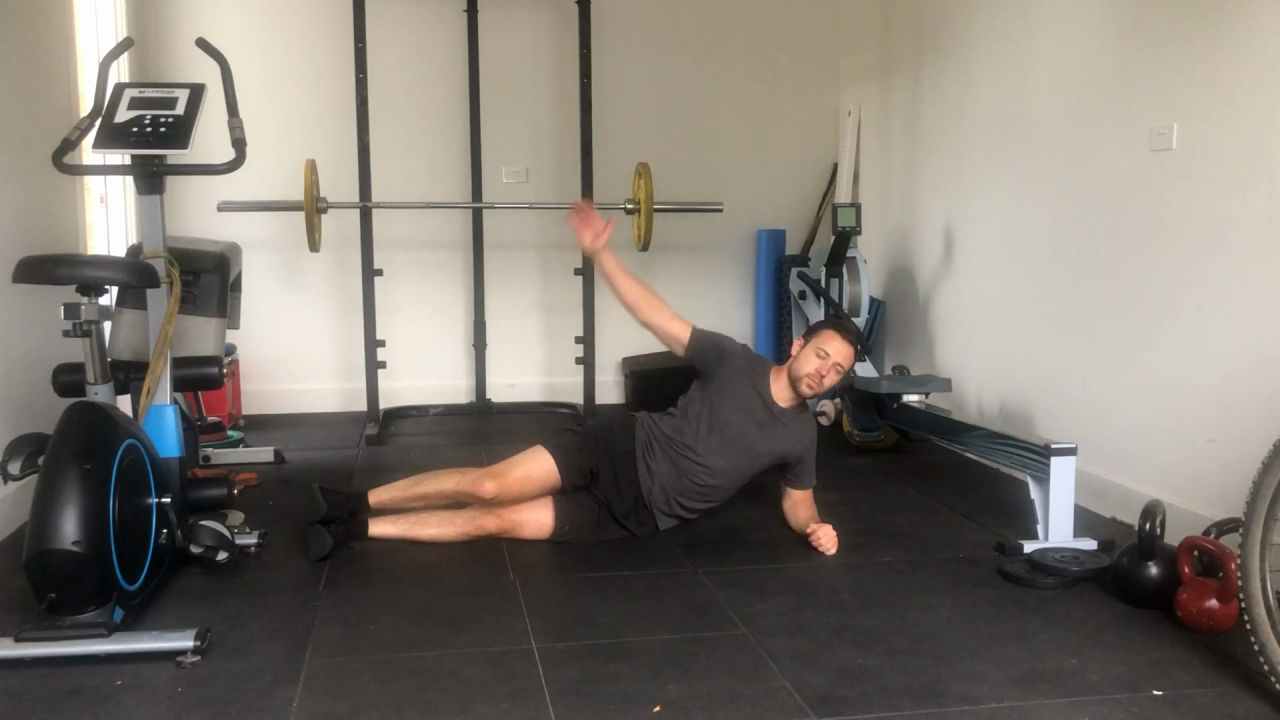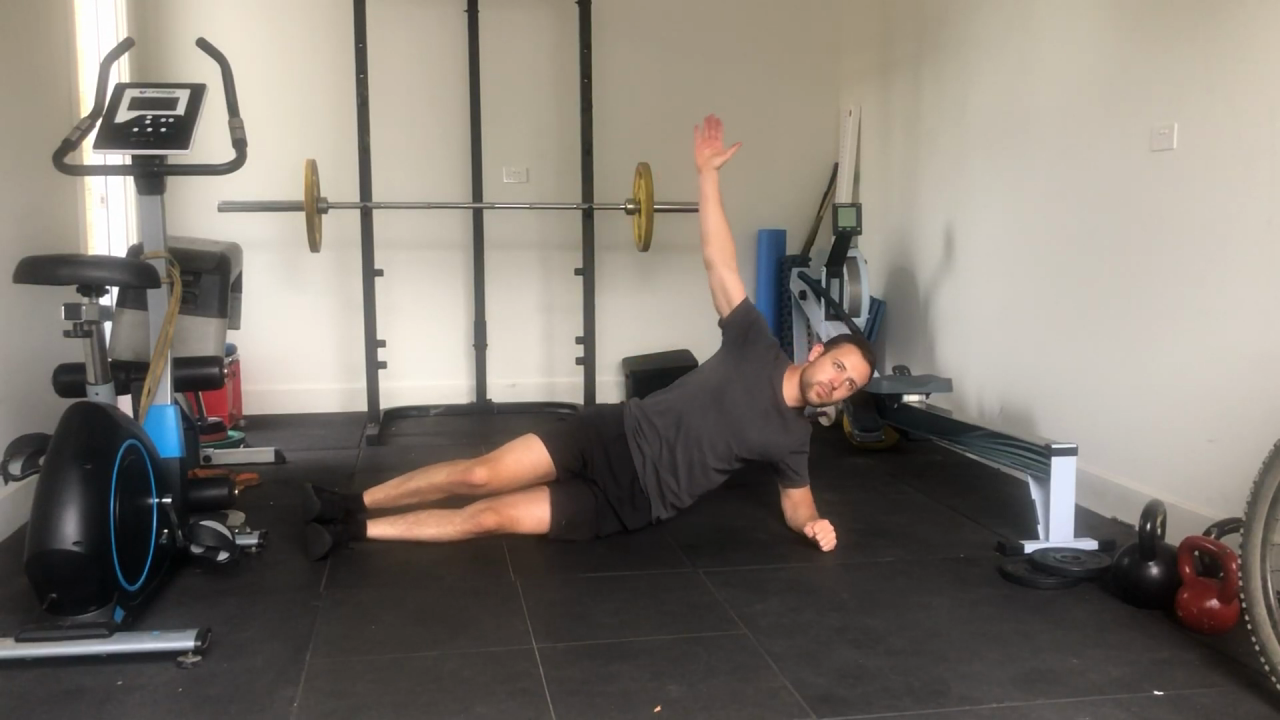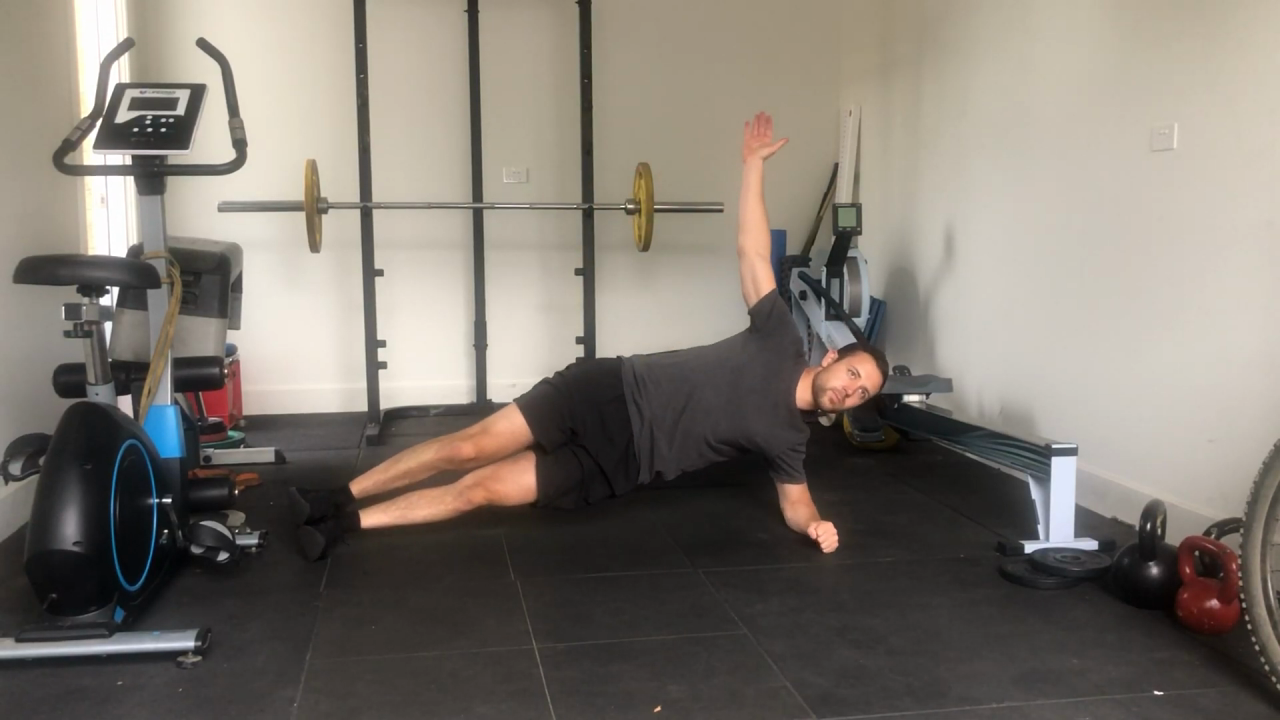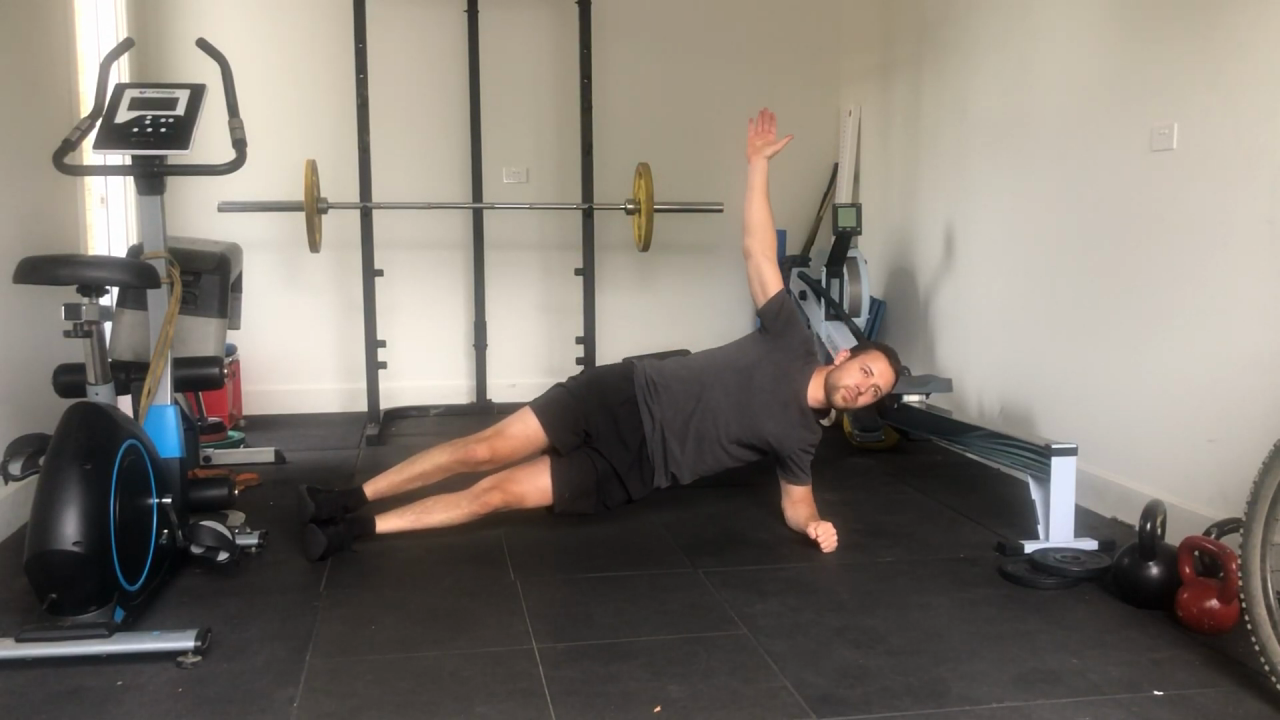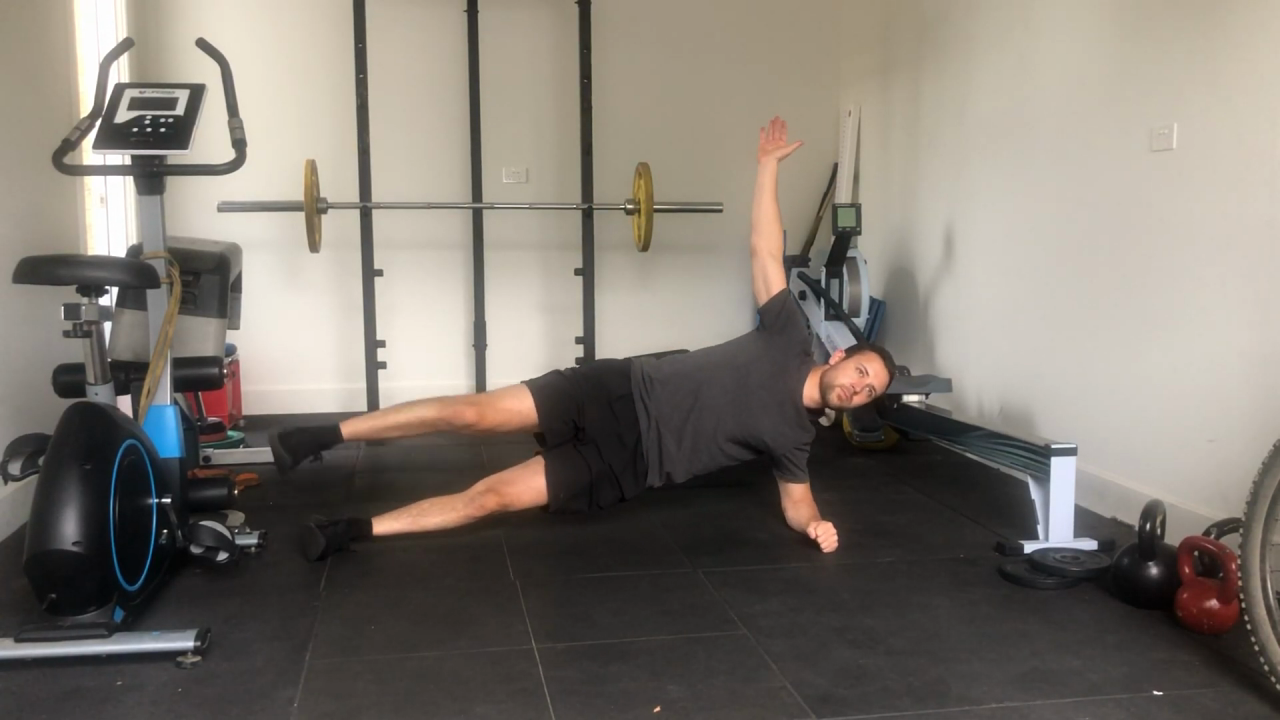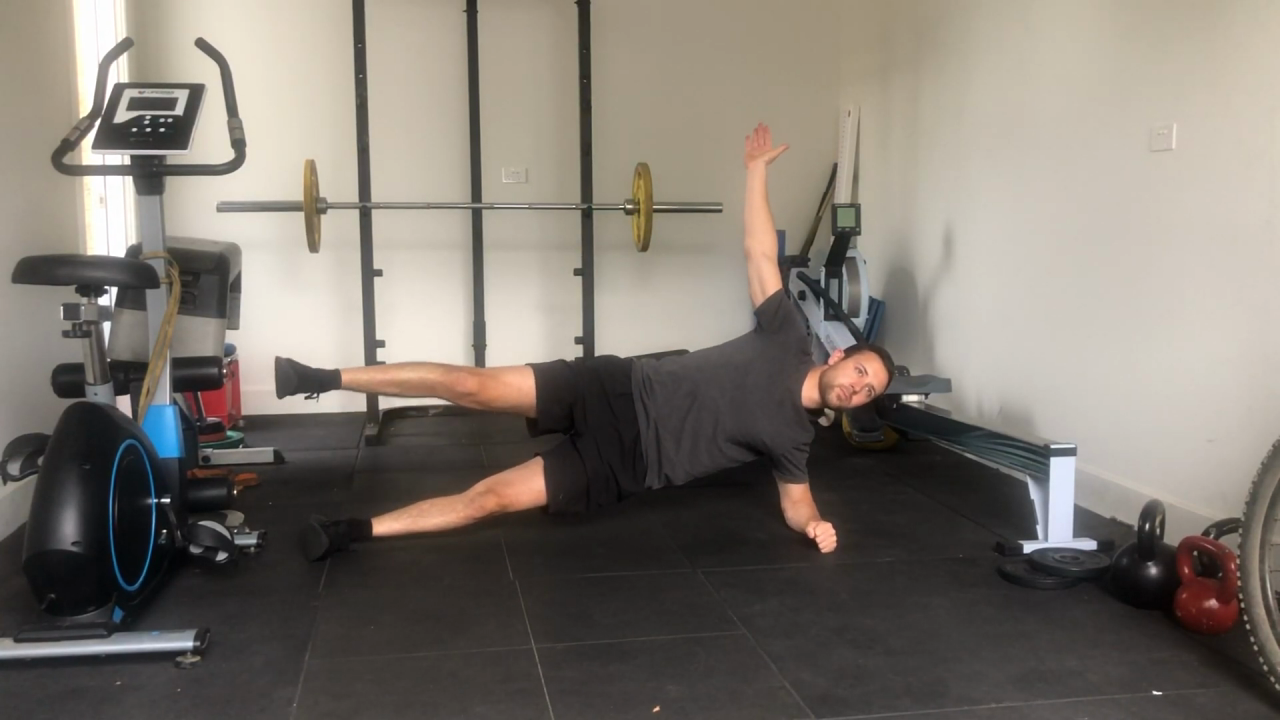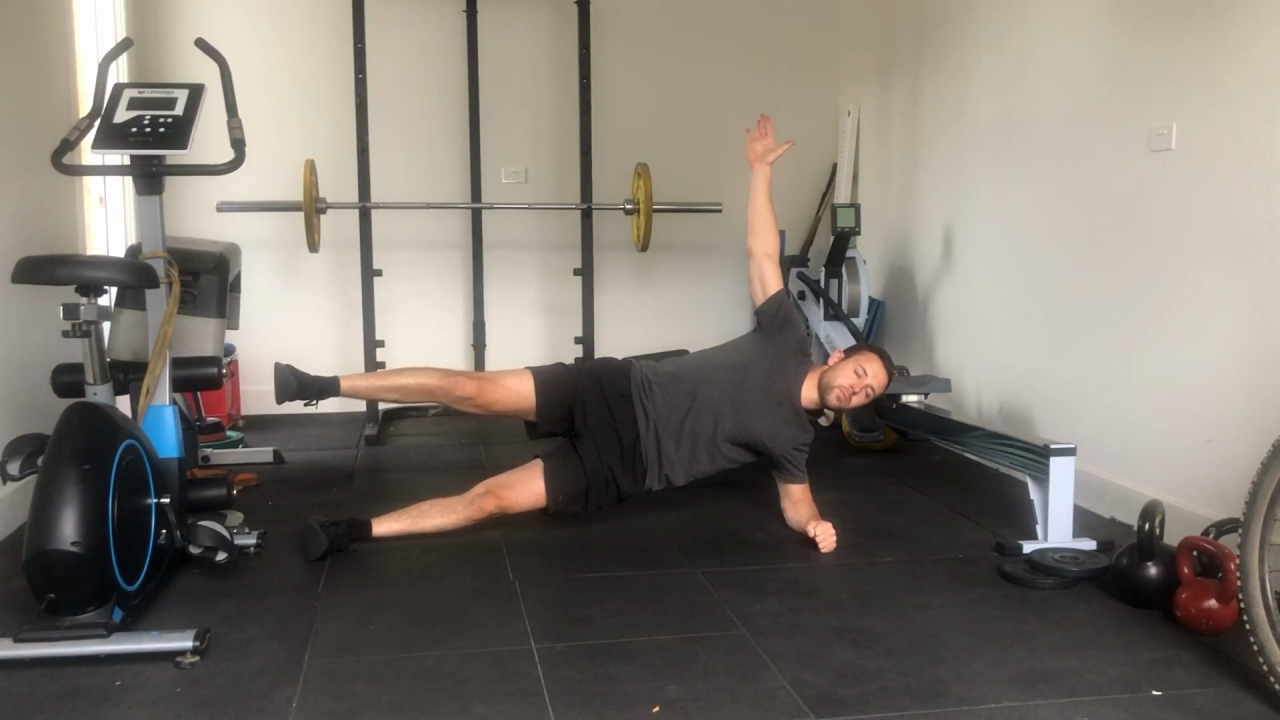
dt=0.5s
person 1, frame 1
left shoulder: (800, 437)
right shoulder: (736, 363)
left elbow: (797, 501)
right elbow: (655, 316)
left wrist: (815, 528)
right wrist: (601, 253)
left hip: (643, 513)
right hip: (625, 450)
left knee: (496, 521)
right knee: (493, 485)
left ankle: (362, 532)
right ankle: (356, 505)
person 1, frame 2
left shoulder: (793, 436)
right shoulder: (756, 348)
left elbow: (795, 500)
right elbow: (718, 262)
left wrist: (814, 526)
right wrist: (707, 172)
left hip: (632, 500)
right hip: (616, 434)
left knee: (490, 516)
right knee: (482, 476)
left ankle: (354, 531)
right ankle: (353, 506)
person 1, frame 3
left shoulder: (789, 435)
right shoulder: (782, 342)
left elbow: (794, 499)
right elbow: (752, 250)
left wrist: (815, 525)
right wrist: (752, 162)
left hip: (619, 457)
right hip: (608, 391)
left knee: (480, 487)
right knee: (472, 448)
left ankle: (347, 522)
right ankle: (340, 500)
person 1, frame 4
left shoulder: (800, 433)
right shoulder: (792, 341)
left elbow: (796, 499)
right elbow: (759, 251)
left wrist: (815, 525)
right wrist: (758, 162)
left hip: (633, 462)
right hip: (623, 395)
left knee: (497, 493)
right knee: (488, 450)
left ankle: (360, 528)
right ankle: (353, 501)
person 1, frame 5
left shoulder: (795, 435)
right shoulder: (790, 338)
left elbow: (796, 500)
right elbow: (766, 250)
left wrist: (816, 525)
right wrist: (768, 163)
left hip: (627, 460)
right hip: (619, 394)
left knee: (491, 495)
right knee: (474, 413)
left ankle: (352, 530)
right ankle: (326, 435)
person 1, frame 6
left shoulder: (793, 434)
right shoulder: (788, 340)
left elbow: (795, 502)
right elbow: (760, 253)
left wrist: (816, 525)
right wrist: (756, 168)
left hip: (623, 462)
right hip: (618, 392)
left knee: (490, 497)
right knee: (473, 384)
left ankle: (352, 531)
right ankle: (323, 379)
person 1, frame 7
left shoulder: (793, 435)
right shoulder: (787, 338)
left elbow: (794, 499)
right elbow: (763, 253)
left wrist: (816, 526)
right wrist: (760, 169)
left hip: (623, 464)
right hip: (617, 395)
left knee: (488, 501)
right knee: (474, 391)
left ankle: (351, 531)
right ankle: (322, 386)
